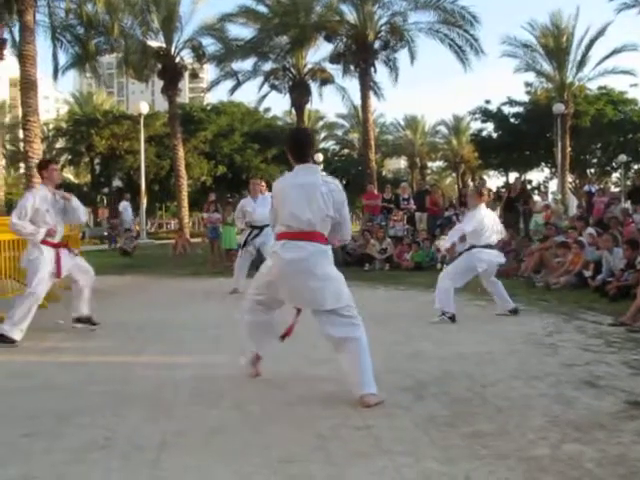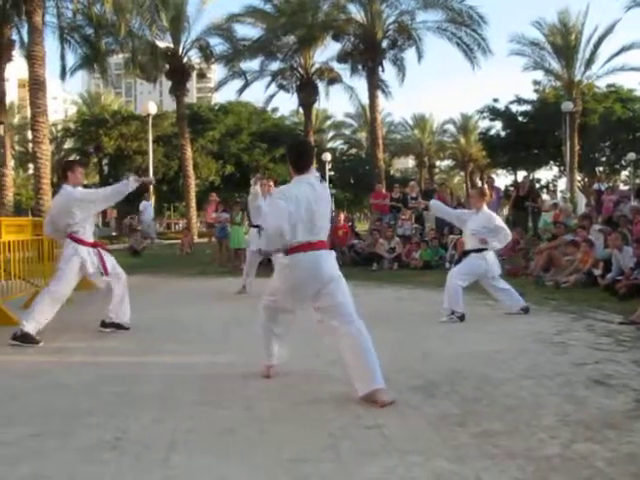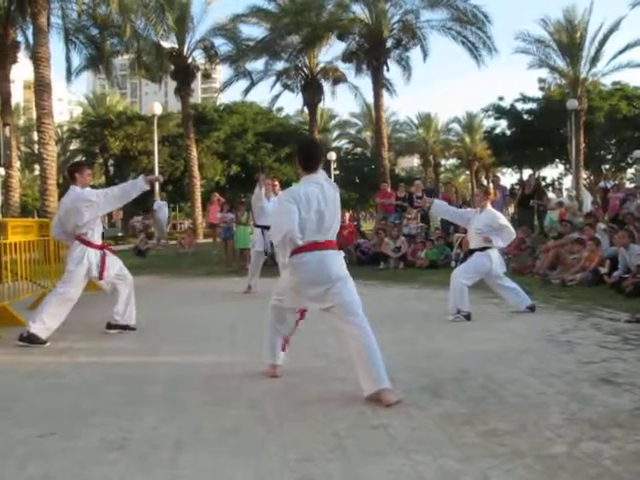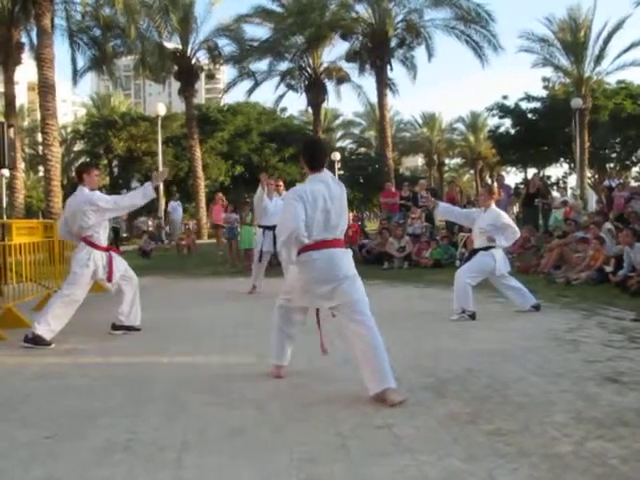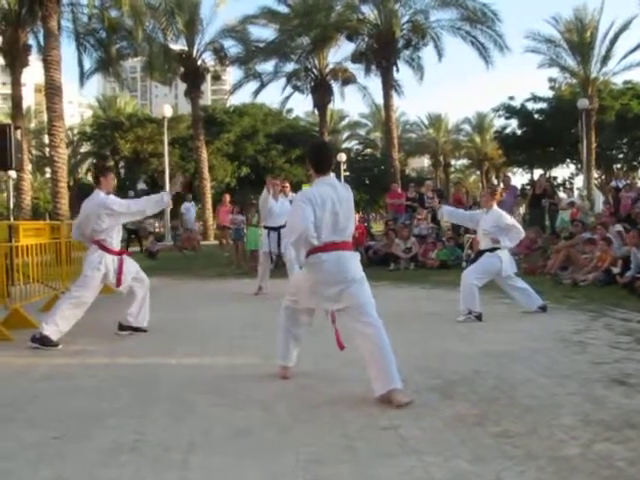
dt=0.4s
person 1, frame 1
left shoulder: (281, 184)
right shoulder: (331, 185)
right elbow: (343, 232)
left hip: (282, 255)
right hip: (316, 258)
left knee: (256, 302)
right knee: (348, 325)
left ankle: (256, 356)
right ankle: (367, 391)
person 1, frame 2
left shoulder: (281, 194)
right shoulder: (321, 189)
left elbow: (275, 232)
left wrist: (278, 243)
left hip: (291, 265)
right hip: (322, 262)
left knee: (270, 309)
right knee: (349, 323)
left ankle: (270, 363)
right ankle: (374, 387)
person 1, frame 3
left shoulder: (291, 195)
right shoulder: (331, 188)
left elbow: (284, 233)
left wrist: (285, 259)
left hip: (301, 264)
right hip: (329, 261)
left knee: (278, 309)
right knee: (355, 321)
left ankle: (274, 363)
right ankle: (379, 387)
person 1, frame 4
left shoulder: (298, 193)
right shoulder: (338, 187)
left elbow: (289, 230)
left wrist: (290, 258)
left hip: (309, 262)
right hip: (338, 259)
left knee: (286, 309)
right knee: (361, 321)
left ankle: (279, 364)
right ankle: (384, 387)
person 1, frame 5
left shoulder: (307, 196)
right shoulder: (345, 191)
left elbow: (299, 232)
left wrist: (302, 258)
left hip: (318, 264)
right hip: (346, 261)
left knee: (291, 310)
right knee: (368, 323)
left ankle: (285, 365)
right ankle: (391, 388)
person 2, frame 1
left shoulder: (61, 197)
right shoulder: (33, 196)
left elbow: (81, 218)
right elbow: (15, 222)
left wrist: (72, 200)
right wrist: (41, 233)
left hip: (59, 250)
right hip: (41, 250)
left knee: (86, 273)
right knee: (36, 292)
left ankle: (81, 315)
person 2, frame 2
left shoulder: (59, 200)
right shoulder: (76, 195)
left elbow: (49, 229)
right elbow: (107, 193)
left wrist: (69, 235)
right wrist: (135, 182)
left hip: (91, 250)
right hip: (77, 252)
left knee: (119, 278)
right knee: (58, 289)
left ankle: (113, 320)
right ankle: (24, 332)
person 2, frame 3
left shoulder: (67, 200)
right shoulder: (84, 196)
left elbow: (57, 231)
right elbow: (114, 194)
left wrist: (77, 239)
right wrist: (144, 180)
left hip: (97, 252)
right hip: (85, 253)
left knee: (124, 280)
right knee: (66, 292)
left ankle: (119, 321)
right ankle: (33, 332)
person 2, frame 4
left shoulder: (73, 201)
right shoulder: (91, 199)
left elbow: (64, 231)
right elbow: (124, 202)
left wrist: (83, 239)
right wrist: (152, 185)
left hip: (102, 253)
right hip: (90, 255)
left knee: (129, 281)
right knee: (71, 294)
left ankle: (124, 322)
right ankle: (37, 334)
person 2, frame 5
left shoulder: (90, 203)
right shoulder: (106, 203)
left elbow: (77, 232)
right elbow: (139, 207)
left wrist: (96, 242)
right wrist: (169, 193)
left hip: (113, 256)
right hip: (101, 258)
left knee: (140, 283)
right knee: (79, 297)
left ankle: (131, 323)
right ankle: (45, 334)
person 3, frame 1
left shoulder: (475, 214)
right shoulder: (491, 214)
left elbow: (461, 229)
right elbow: (501, 233)
left wrist: (446, 244)
left hip: (476, 254)
right hip: (489, 253)
left knee: (446, 278)
right knee: (490, 282)
left ankle: (448, 313)
right ankle: (510, 308)
person 3, frame 2
left shoulder: (490, 217)
right shoulder: (468, 215)
left elbow: (506, 235)
right elbow: (449, 212)
left wrist: (489, 242)
right wrist: (429, 204)
left hip: (480, 257)
right hip: (473, 256)
left knee: (454, 277)
right knee: (495, 284)
left ankle: (457, 313)
right ankle: (521, 306)
person 3, frame 3
left shoulder: (494, 215)
right shoulder: (473, 214)
left elbow: (510, 233)
right elbow: (452, 212)
left wrist: (494, 241)
right wrist: (432, 203)
left hip: (485, 256)
right hip: (478, 255)
left knee: (459, 276)
right knee: (501, 282)
left ankle: (463, 312)
right ankle: (527, 305)
person 3, frame 4
left shoulder: (498, 215)
right shoulder: (478, 213)
left elbow: (514, 232)
right elbow: (457, 214)
left wrist: (497, 240)
right wrist: (436, 205)
left hip: (489, 255)
right hip: (482, 254)
left knee: (462, 276)
right knee: (505, 282)
left ankle: (467, 311)
right ankle: (532, 304)
person 3, frame 5
left shoulder: (500, 216)
right shoulder: (481, 215)
left elbow: (518, 232)
right elbow: (462, 216)
left wrist: (502, 242)
right wrist: (440, 208)
left hip: (495, 256)
right hip: (489, 255)
left knee: (469, 277)
right knee: (511, 283)
left ankle: (473, 312)
right ankle: (538, 305)
person 4, frame 1
left shoulder: (267, 199)
right shoulder: (244, 202)
left elbow: (270, 214)
right elbow: (238, 217)
left wrist: (255, 217)
right wrist: (243, 225)
left hip: (265, 233)
right hip: (250, 234)
right knee: (241, 261)
right ankle: (237, 286)
person 4, frame 2
right shoulder: (253, 198)
right elbow: (254, 192)
right wrist: (255, 182)
right hip: (257, 233)
right knee: (251, 261)
right ankle: (245, 285)
person 4, frame 3
left shoulder: (276, 200)
right shoulder: (257, 199)
right elbow: (258, 194)
right wrist: (260, 183)
right hip: (261, 233)
right knee: (255, 261)
right ankle: (250, 285)
person 4, frame 4
left shoulder: (280, 201)
right shoulder: (259, 199)
right elbow: (260, 195)
right wrist: (262, 183)
right hip: (264, 234)
right knee: (259, 261)
right ankle: (255, 285)
person 4, frame 5
left shoulder: (285, 202)
right shoulder: (265, 199)
right wrist: (268, 187)
left hip: (283, 234)
right hip: (269, 234)
left knee: (291, 261)
right knee: (264, 262)
right ankle: (261, 286)
